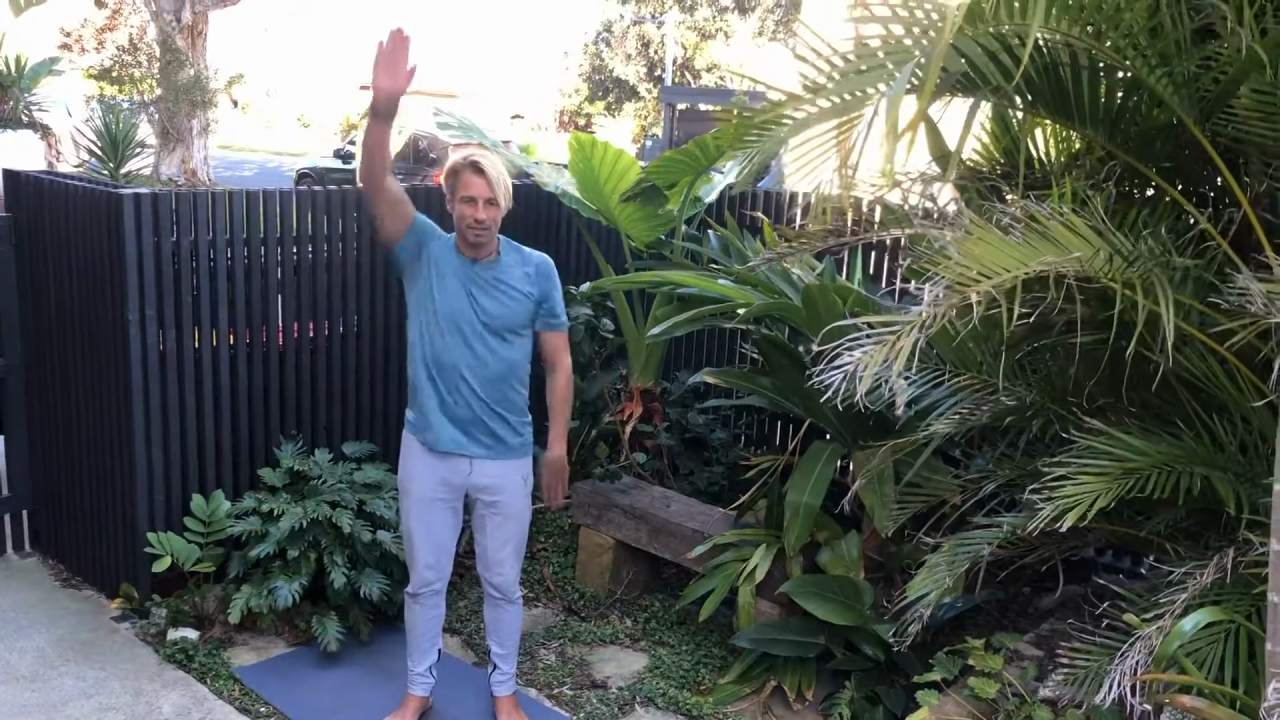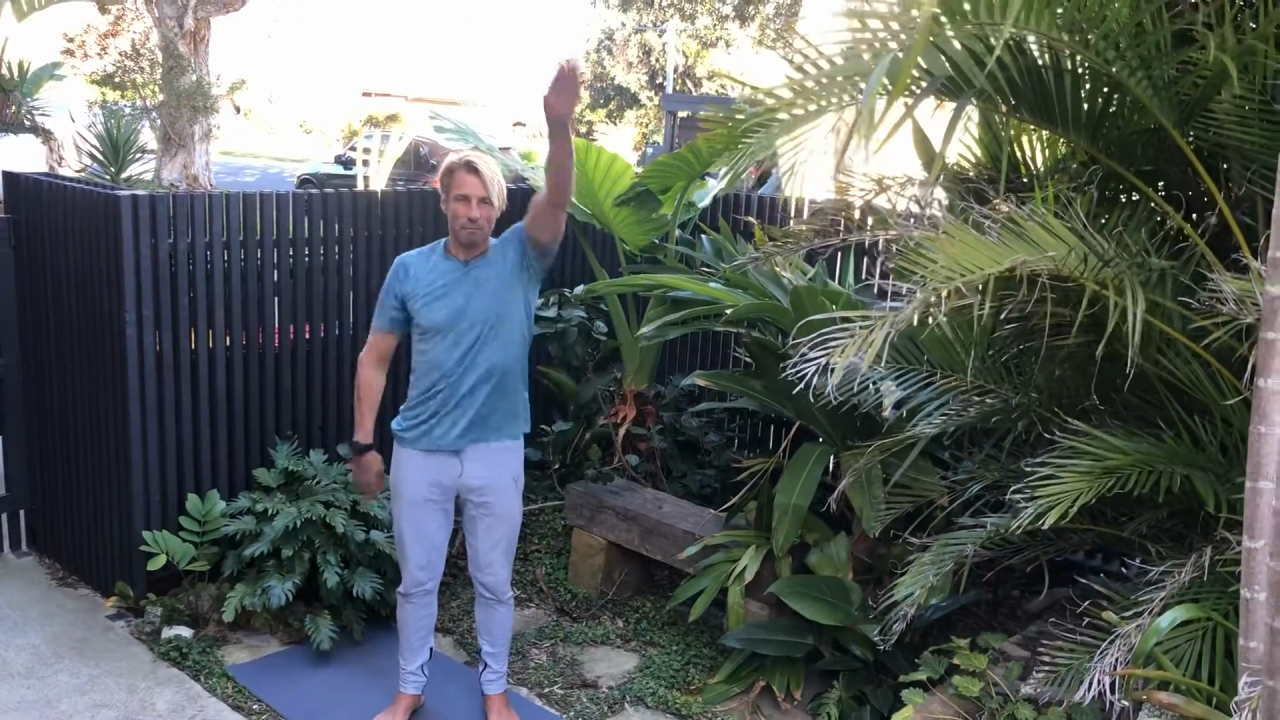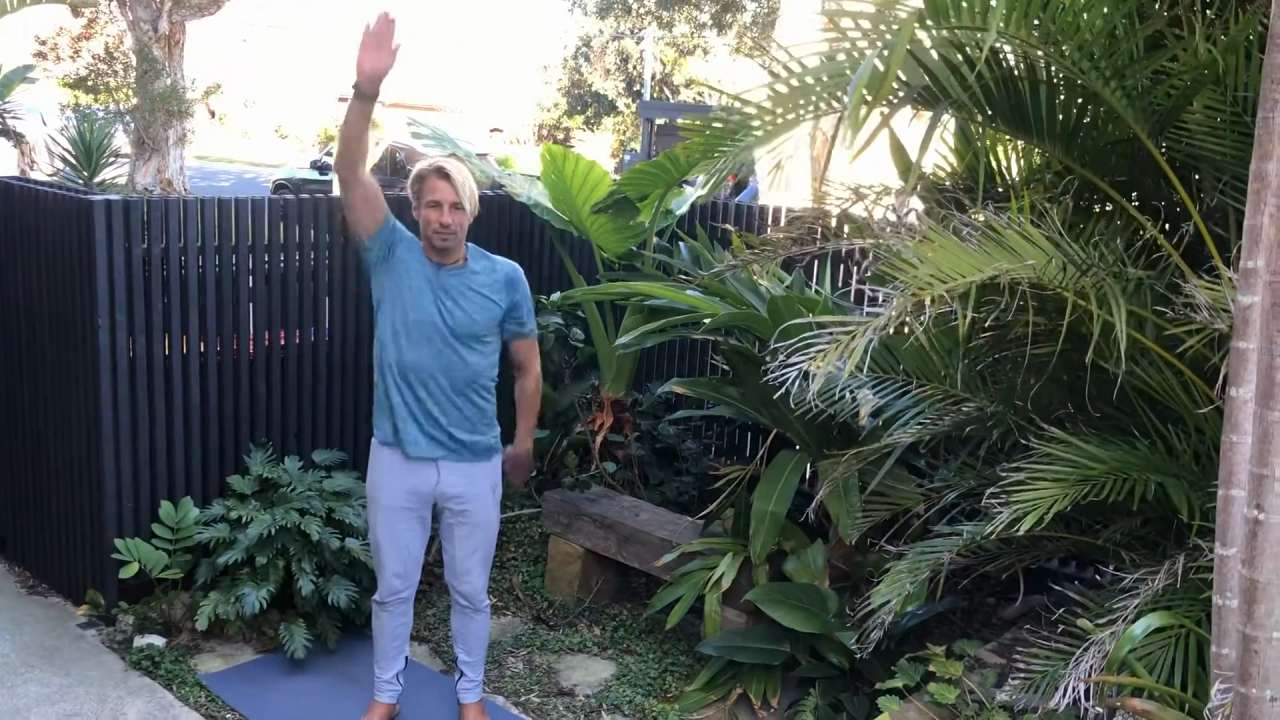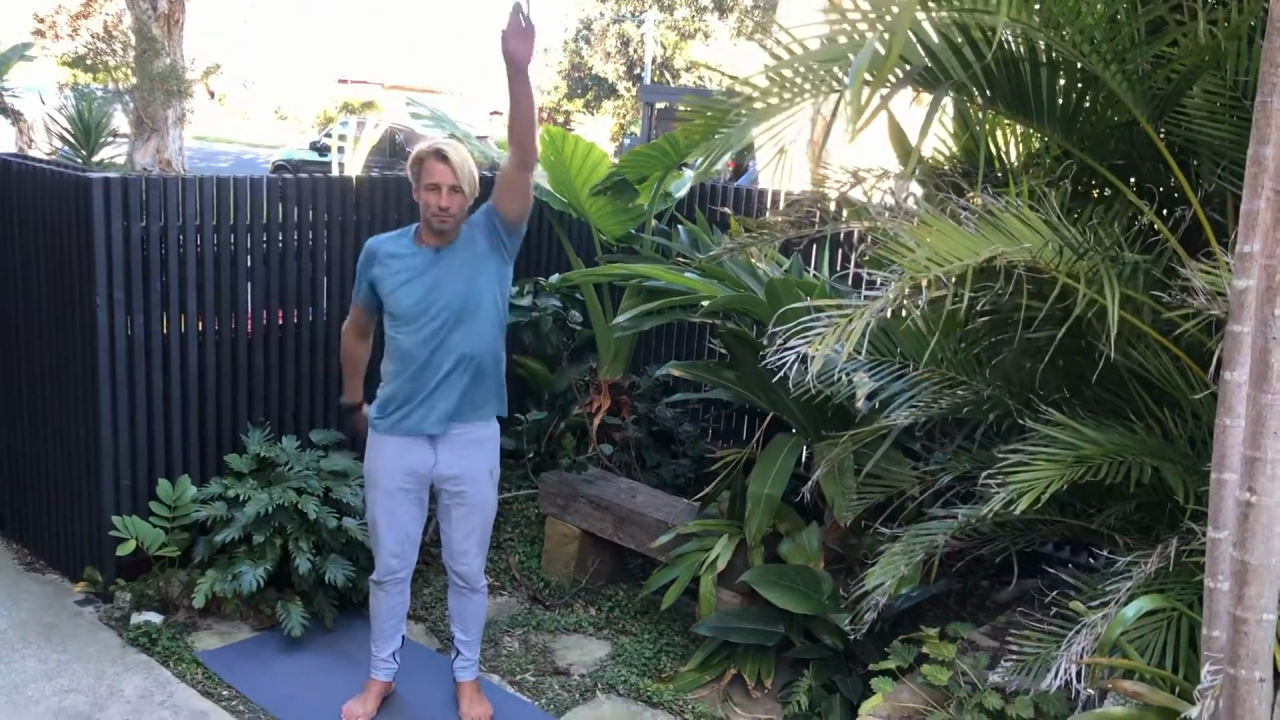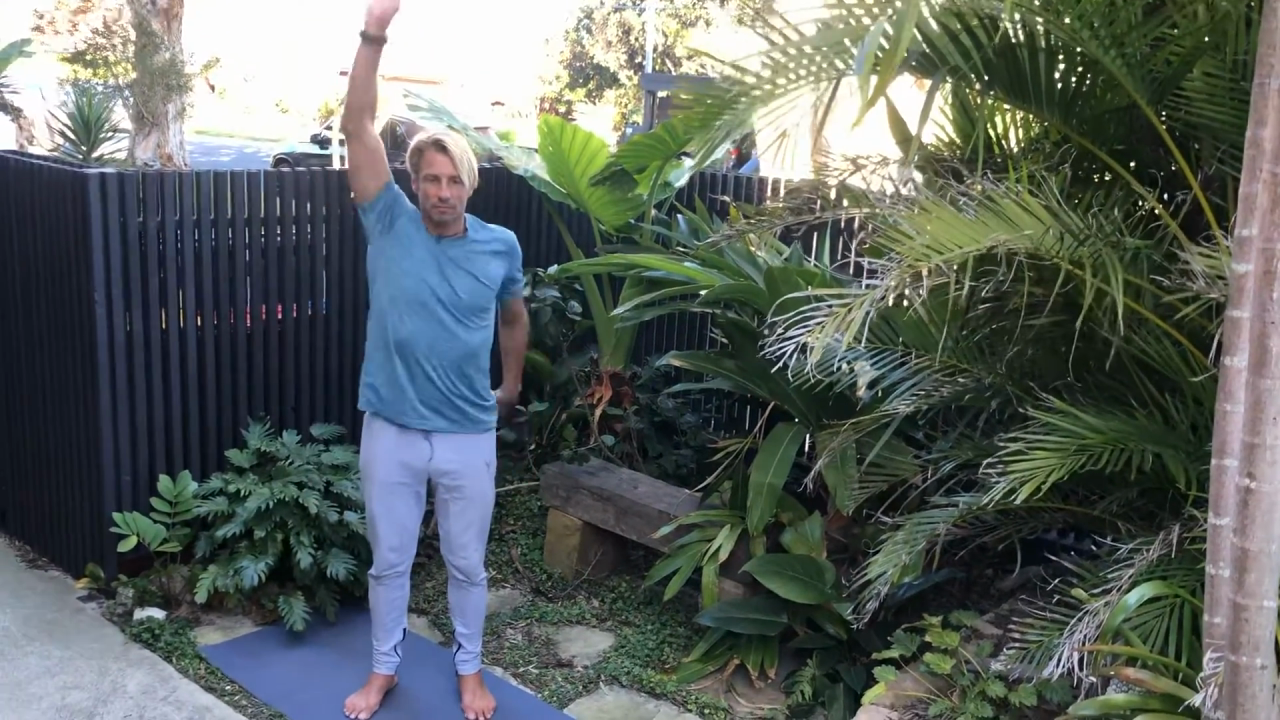
dt=1s
person 1, frame 1
left shoulder: (536, 270)
right shoulder: (423, 254)
left elbow: (558, 362)
right elbow: (376, 185)
left wrist: (558, 447)
right wrist: (384, 106)
left hip: (507, 458)
right hip: (429, 452)
left knee: (502, 584)
right knee: (426, 581)
person 1, frame 2
left shoulder: (520, 260)
right shoulder: (409, 269)
left elbow: (555, 200)
right elbow: (374, 360)
left wrist: (560, 127)
right wrist: (362, 445)
left hip: (496, 453)
right hip: (419, 453)
left knee: (493, 582)
right knee: (417, 581)
person 1, frame 3
left shoulder: (505, 277)
right shoulder: (391, 259)
left elbow: (528, 365)
right elbow: (350, 172)
left wrist: (525, 440)
right wrist: (366, 89)
left hip: (476, 464)
right hip: (398, 459)
left knee: (470, 591)
right knee: (393, 588)
person 1, frame 4
left shoulder: (493, 243)
right shoulder: (380, 253)
left elbow: (522, 157)
right elbow: (356, 331)
left wrist: (516, 69)
right wrist: (352, 401)
left hip: (470, 439)
right hip: (394, 438)
left knee: (467, 570)
right knee: (390, 568)
person 1, frame 5
left shoulder: (500, 246)
right shoulder: (388, 225)
left elbow: (515, 322)
right elbow: (357, 128)
left wrist: (512, 384)
left hip: (468, 437)
right hip: (390, 432)
left knee: (466, 564)
right knee: (389, 561)
